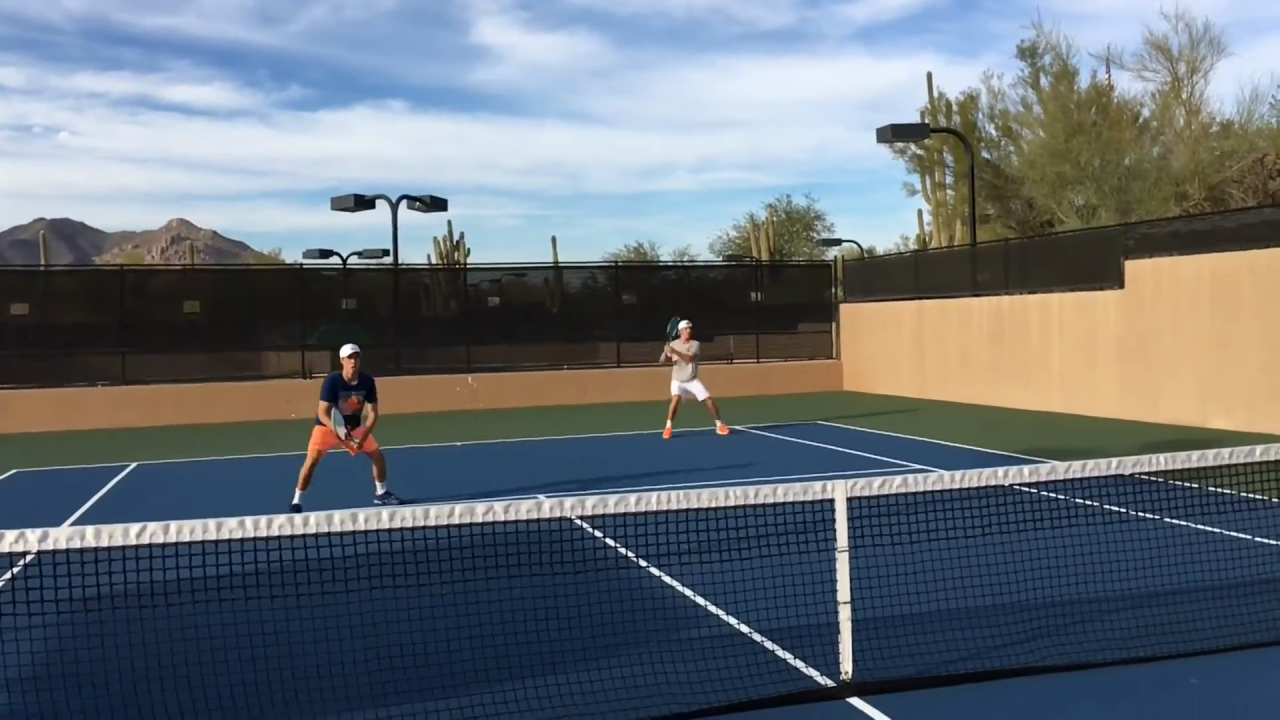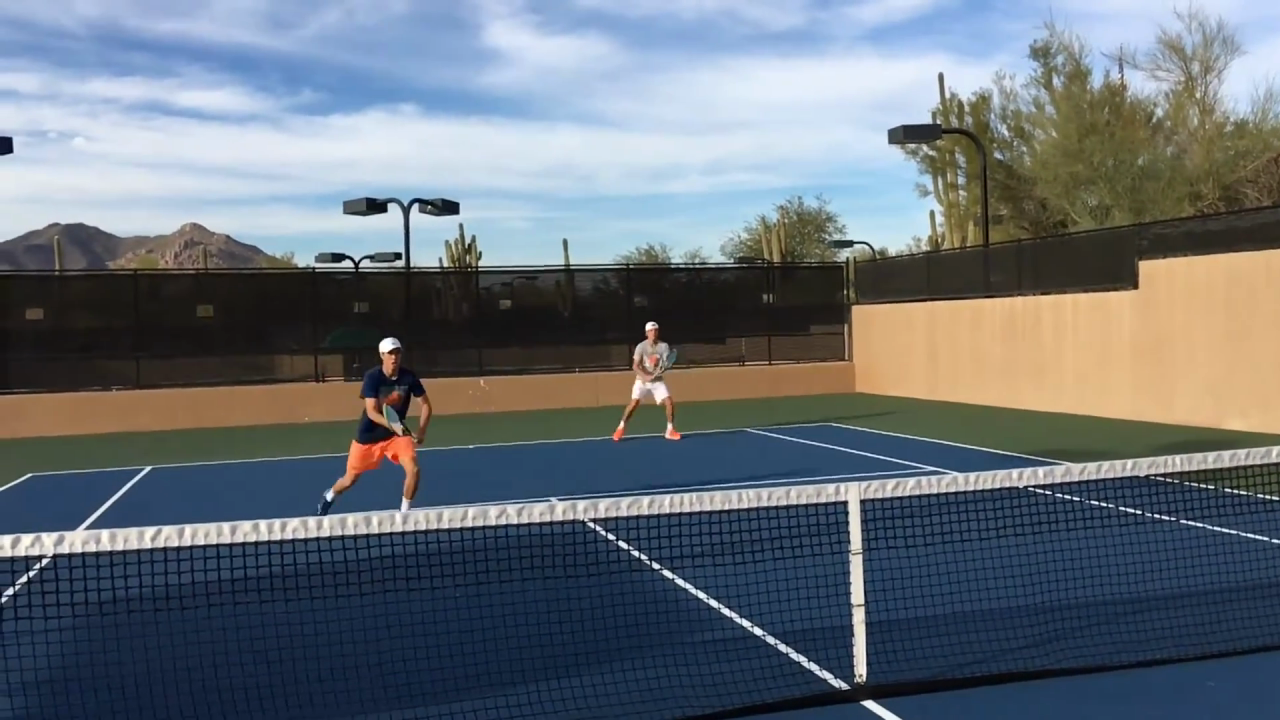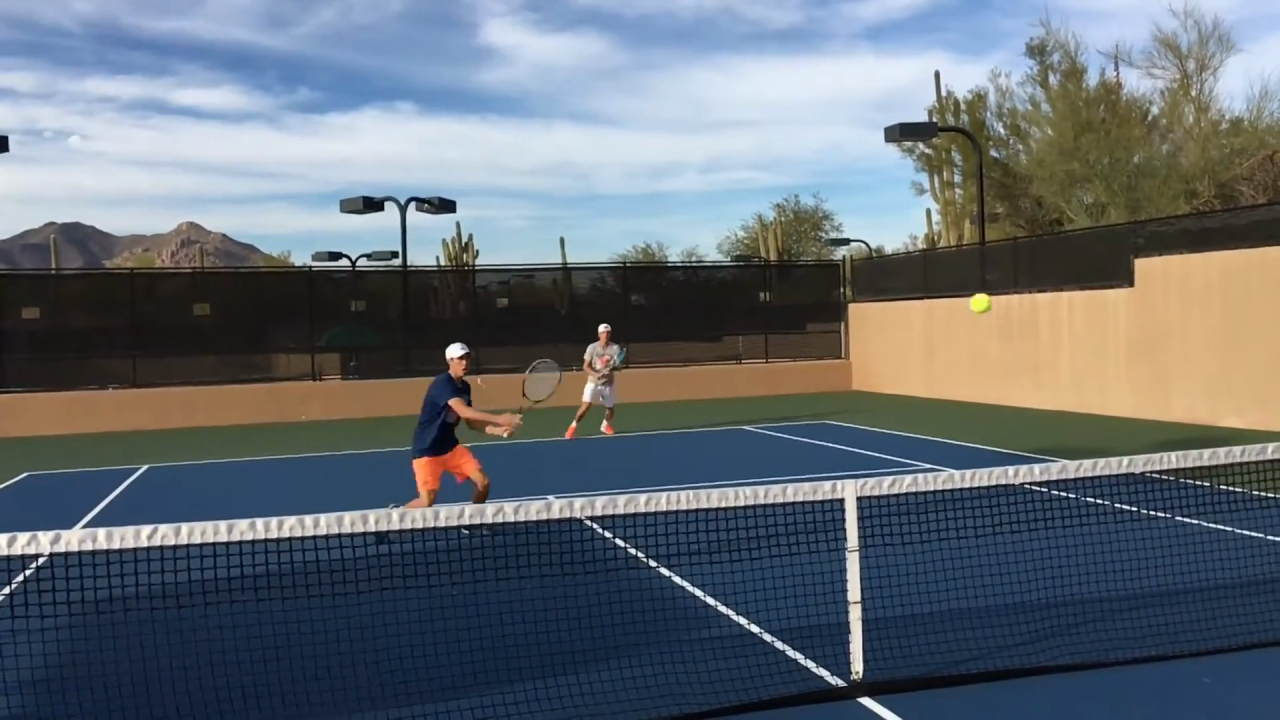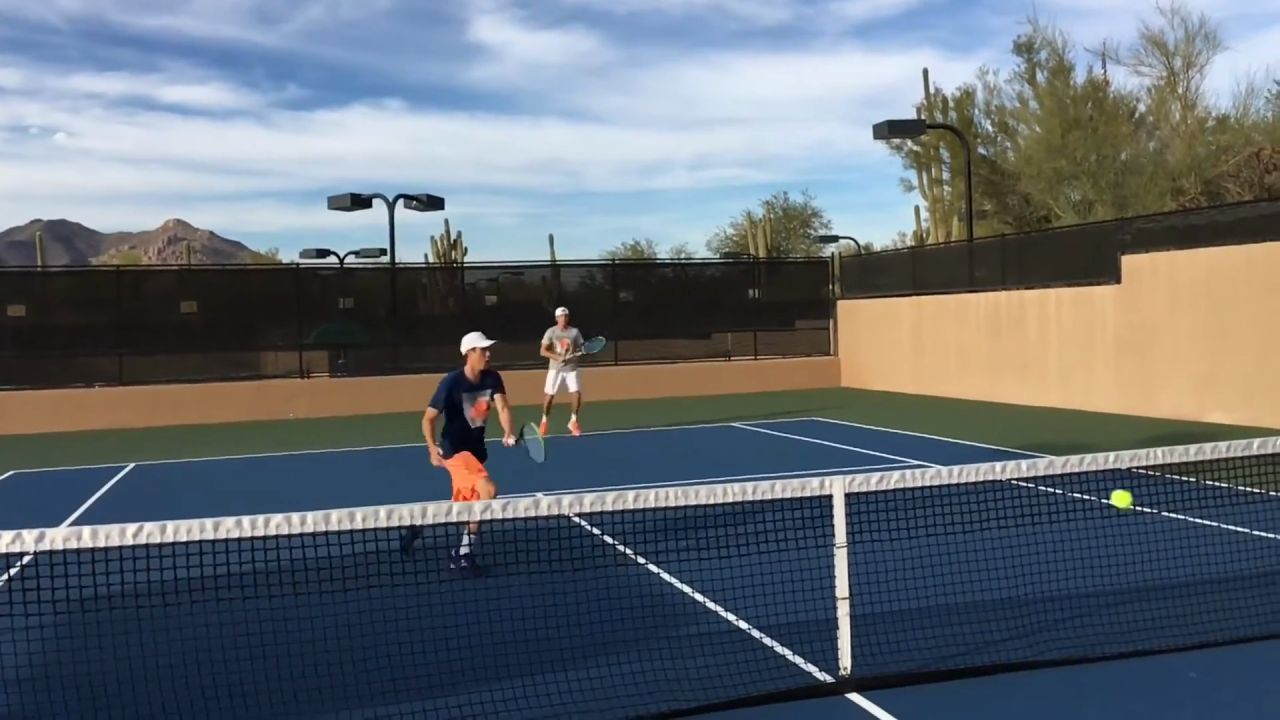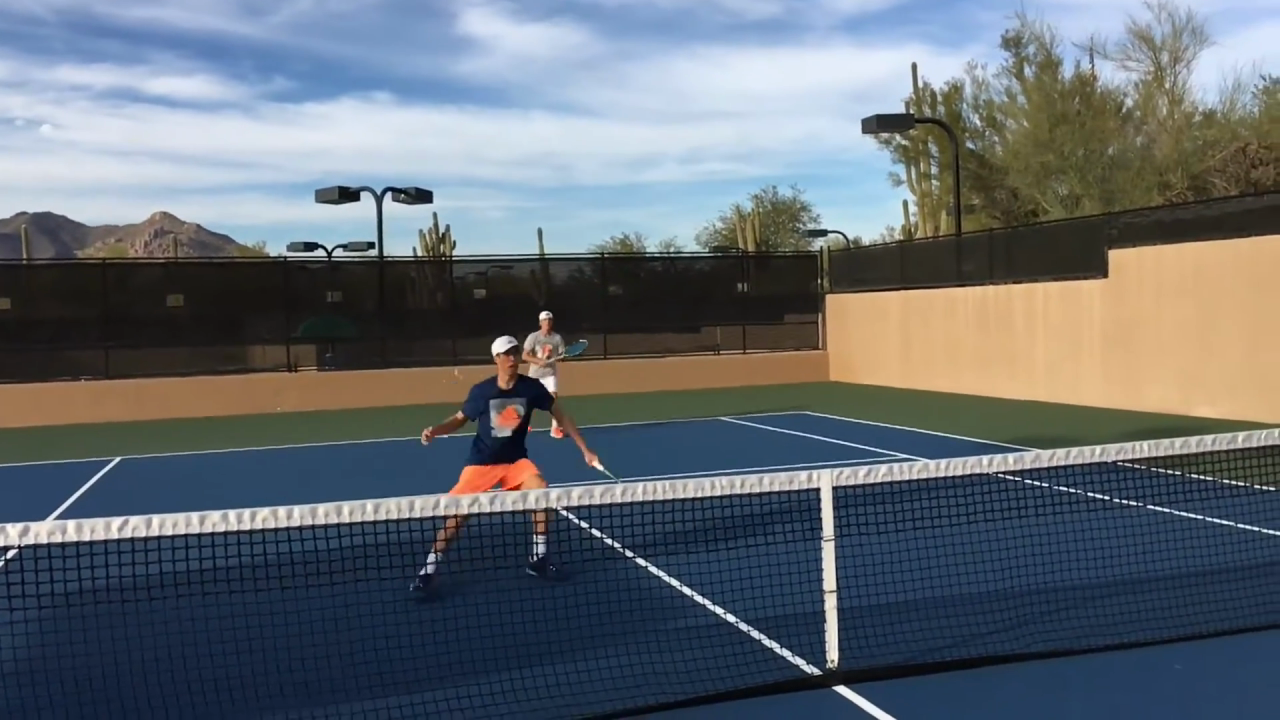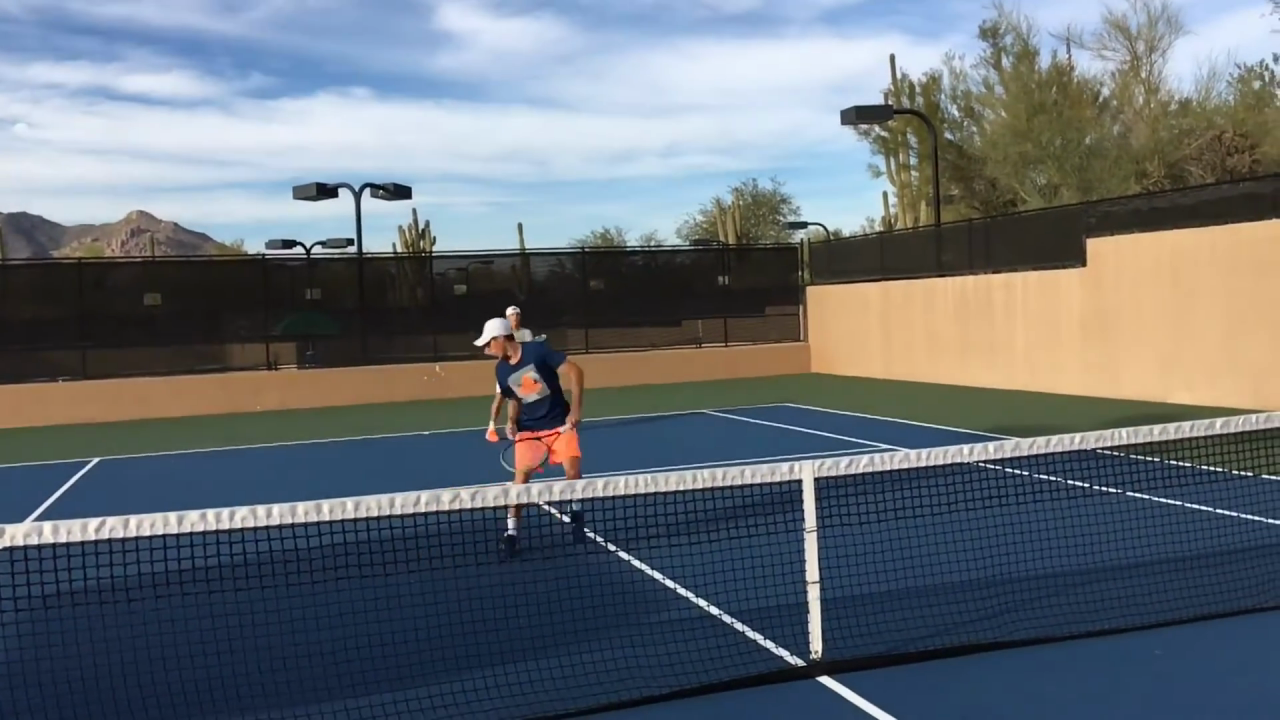
dt=0.4s
person 1, frame 1
left shoulder: (368, 381)
right shoulder: (331, 381)
left elbow: (373, 413)
right elbow: (322, 413)
left wrist: (362, 436)
right wrist: (337, 431)
left hip: (355, 426)
right hip: (327, 426)
left knee: (377, 456)
right knee: (312, 459)
left ankle: (382, 493)
right ankle: (296, 502)
person 1, frame 2
left shoulder: (410, 377)
right shoulder: (372, 377)
left elbow: (426, 405)
right elbow: (371, 412)
left wrist: (421, 430)
right wrist: (393, 425)
left hip: (396, 433)
right hip: (368, 435)
left knee: (413, 469)
right knee: (351, 479)
left ankle: (404, 511)
right ankle: (329, 497)
person 1, frame 3
left shoulder: (464, 386)
right shoulder: (442, 383)
left elbow: (473, 422)
right elbow: (464, 412)
left wrist: (499, 430)
right wrist: (498, 418)
left hip: (450, 447)
right hip: (426, 449)
left knee: (483, 484)
right knee: (426, 502)
person 1, frame 4
left shoulder: (493, 378)
right shoulder: (451, 383)
left elbow: (503, 408)
right elbow: (428, 419)
left wrist: (509, 433)
right wrist: (432, 448)
left hip: (476, 450)
right hip: (455, 450)
left knee: (463, 506)
right knee: (488, 493)
left ankle: (416, 527)
right ankle: (463, 552)
person 1, frame 5
left shoulder: (532, 387)
right shoulder: (481, 391)
left elbow: (561, 416)
right elbow: (458, 420)
left wrist: (585, 449)
right wrist: (434, 430)
left hip: (516, 459)
right hip: (482, 461)
left knee: (541, 491)
right knee: (458, 512)
left ankle: (539, 559)
right ankle: (428, 571)
person 1, frame 6
left shoulder: (538, 350)
right shoulder: (501, 368)
left elbow: (575, 372)
left wrist: (575, 411)
right wrist: (510, 424)
left hip: (560, 422)
right hip: (527, 427)
left knee: (572, 470)
right knee: (520, 479)
left ankle: (575, 513)
right ankle: (511, 535)
